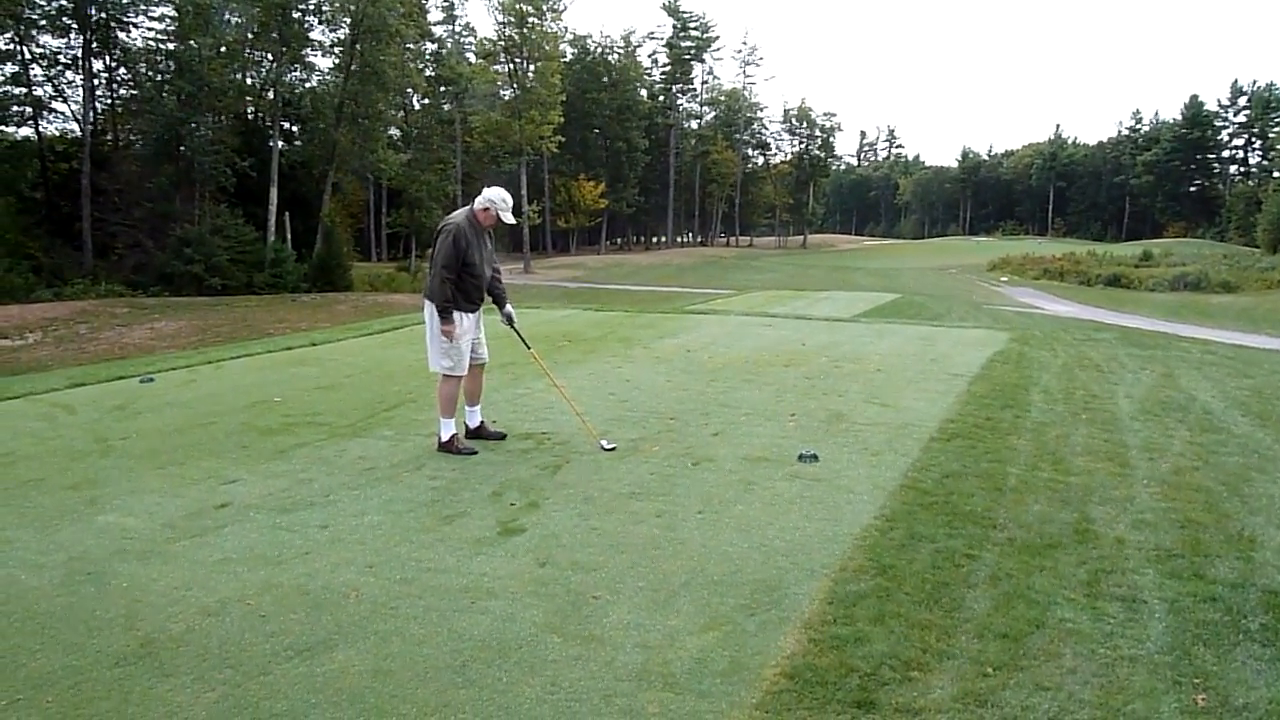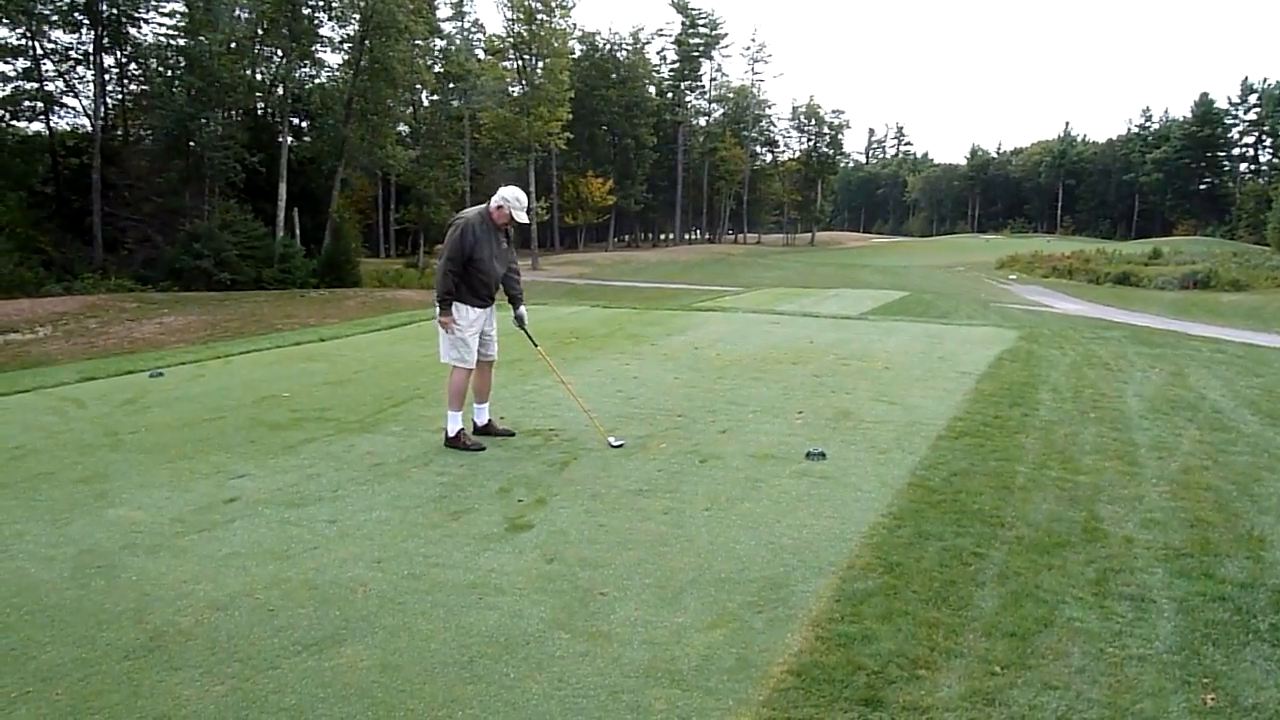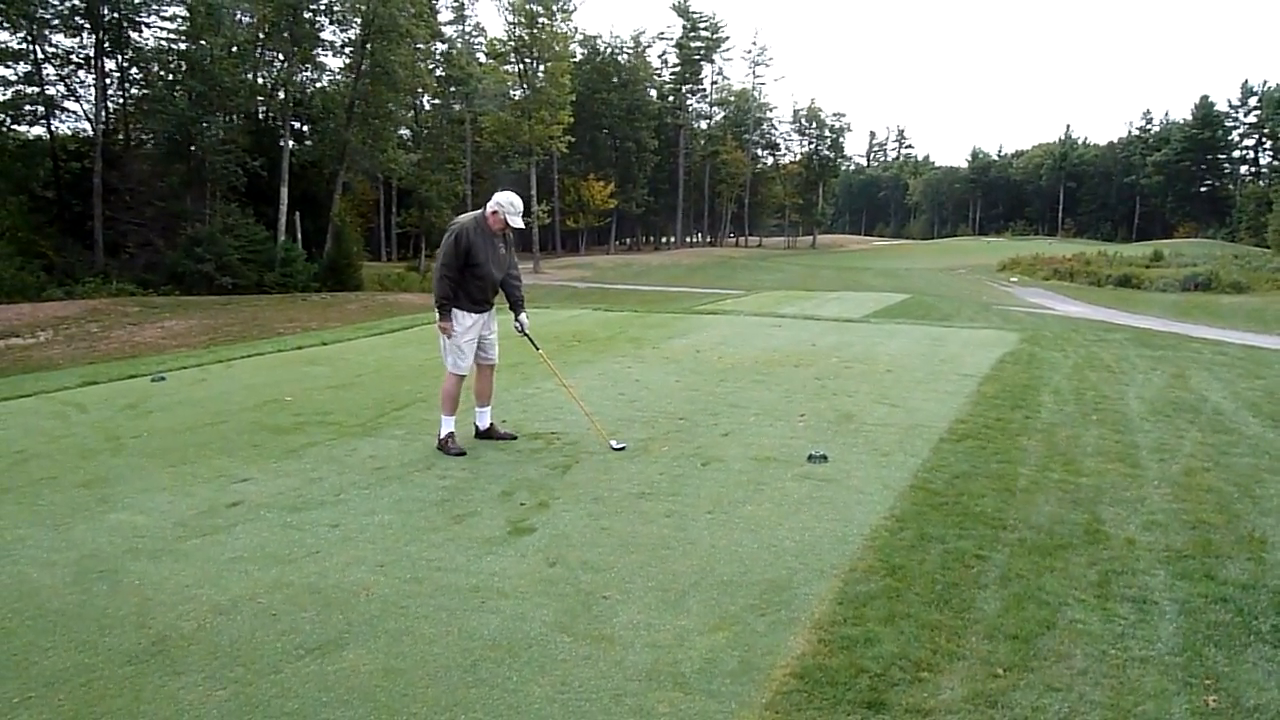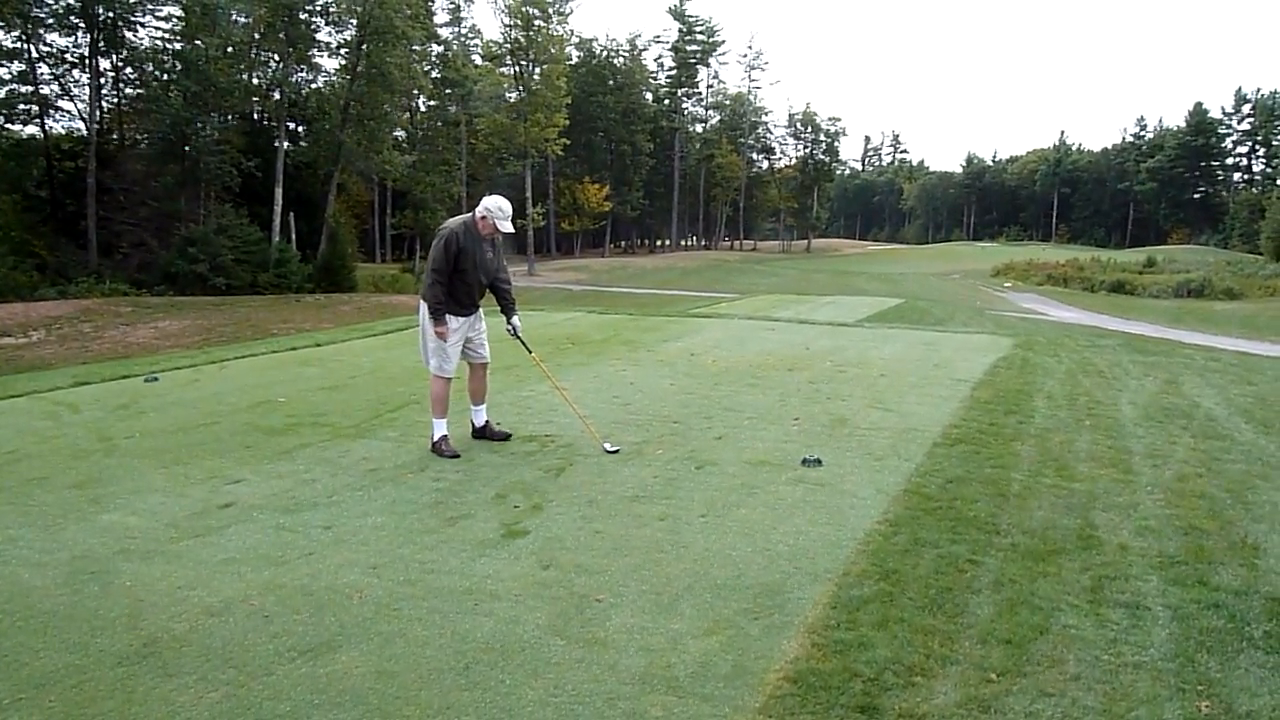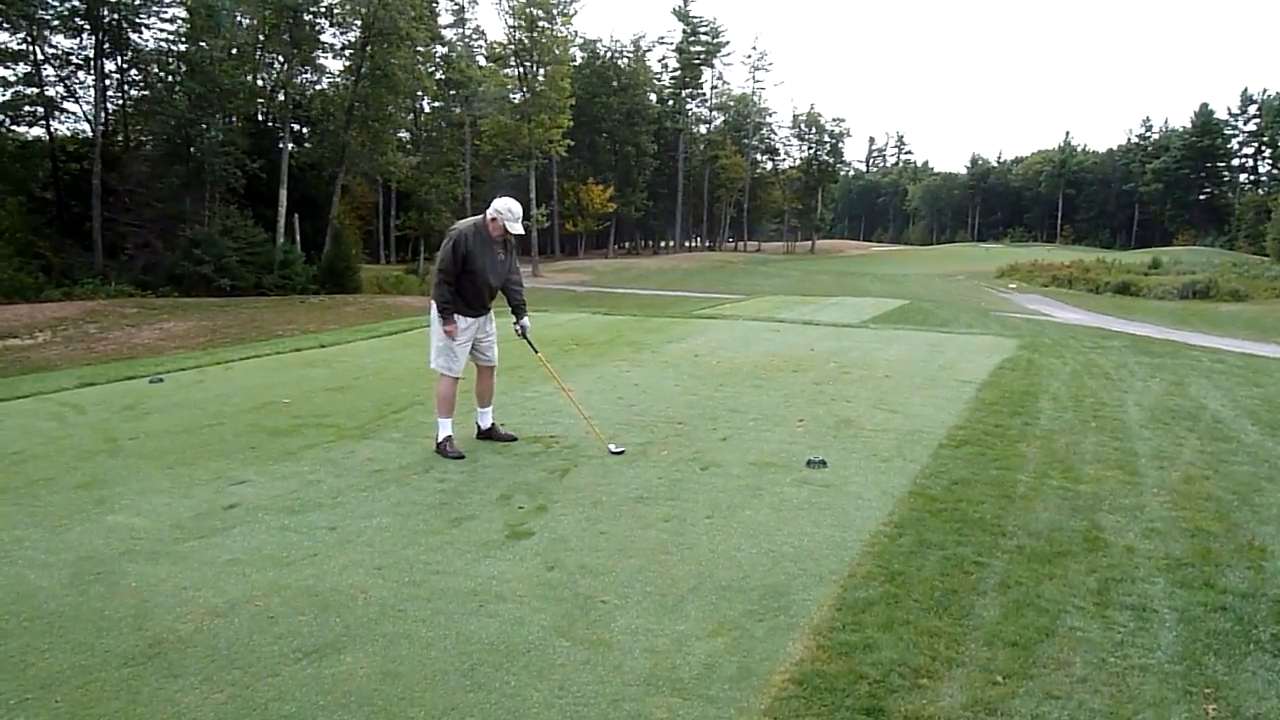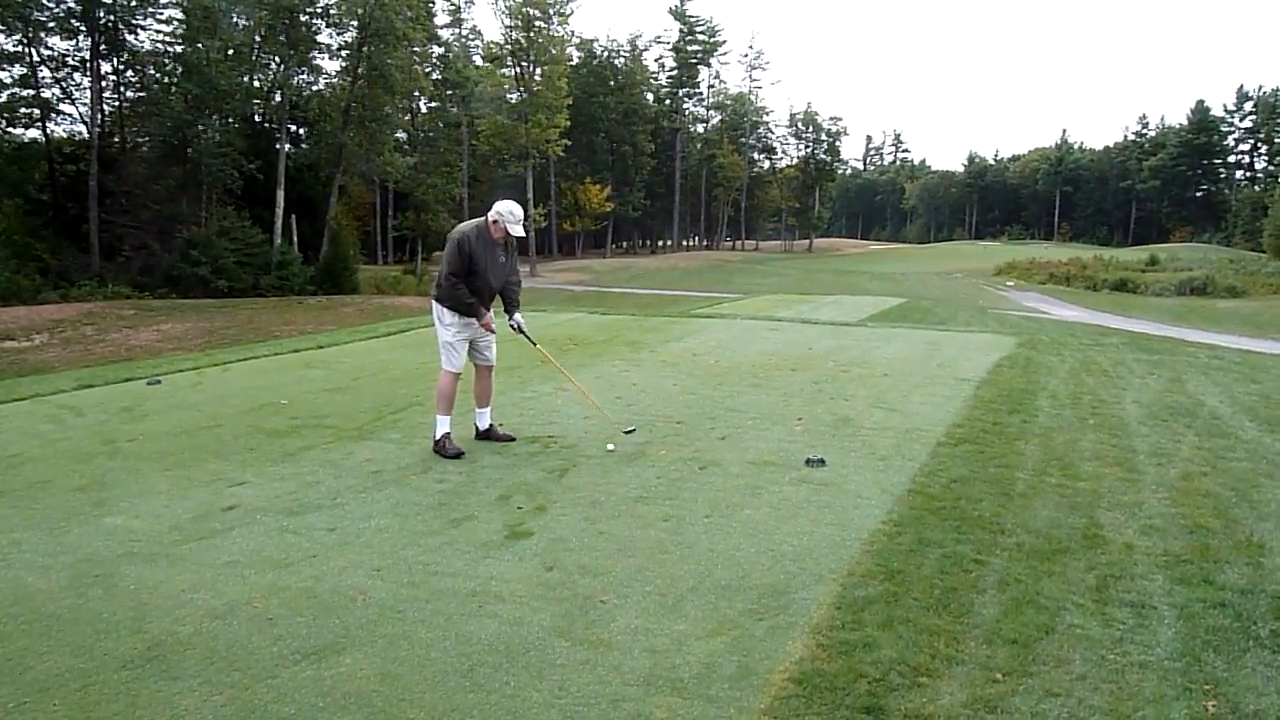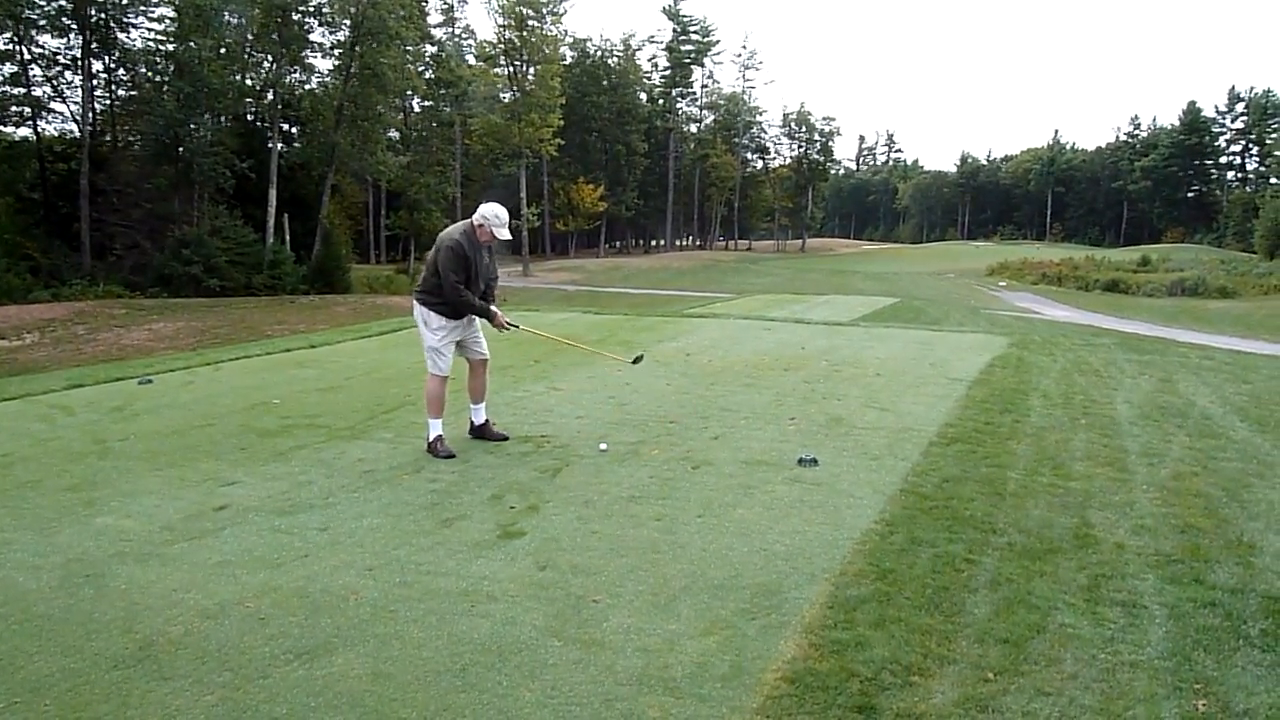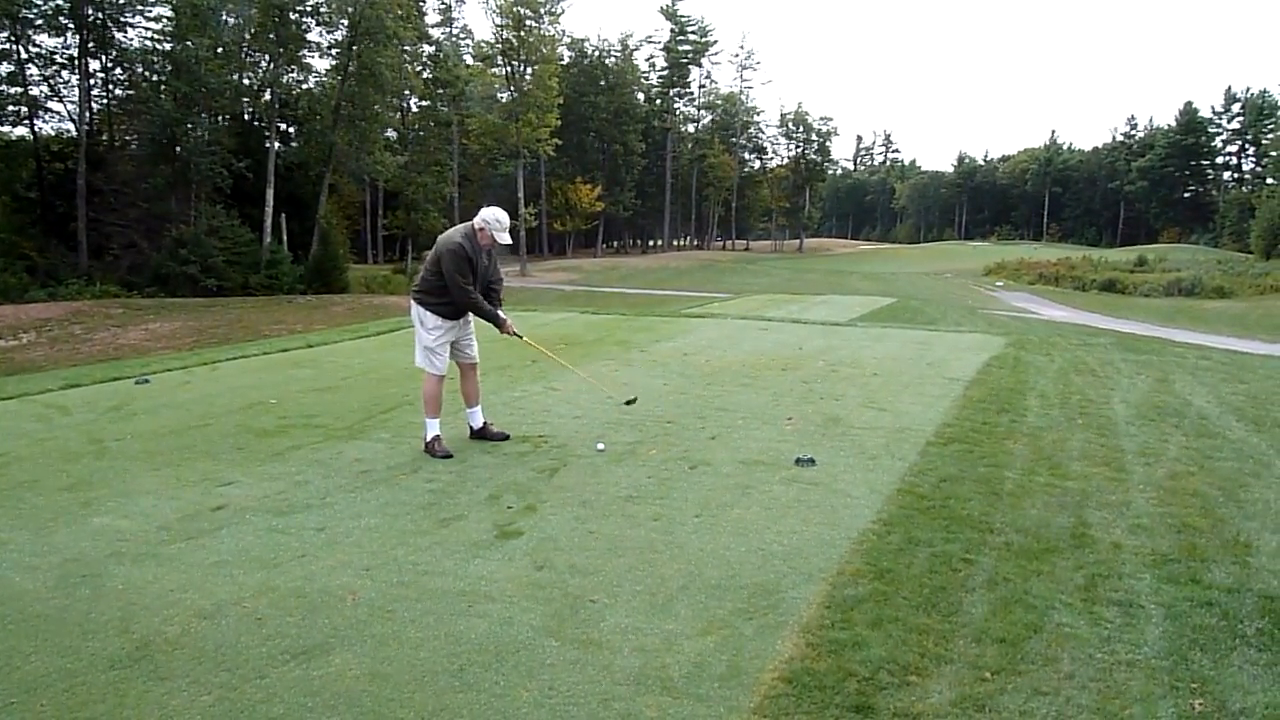
dt=0.3s
person 1, frame 1
left shoulder: (483, 229)
right shoulder: (455, 228)
left elbow: (491, 269)
right elbow: (441, 276)
left wrist: (502, 302)
right wrist: (446, 317)
left hip: (471, 309)
right hip: (451, 311)
left knee: (477, 364)
right knee: (453, 371)
left ankle: (474, 424)
right ankle: (447, 436)
person 1, frame 2
left shoulder: (504, 230)
right shoulder: (467, 224)
left elbow: (511, 268)
right elbow: (448, 267)
left wrist: (517, 302)
right wrist: (444, 308)
left hip: (486, 306)
right hip: (461, 306)
left knee: (486, 361)
right knee: (463, 365)
left ankle: (482, 421)
right ankle: (454, 431)
person 1, frame 3
left shoulder: (504, 235)
right shoulder: (462, 229)
left elbow: (510, 274)
right elbow: (444, 273)
left wrist: (519, 309)
right wrist: (444, 314)
left hip: (486, 310)
right hip: (460, 311)
left knee: (487, 365)
right knee: (458, 371)
left ankle: (484, 424)
right ankle: (446, 433)
person 1, frame 4
left shoulder: (492, 238)
right shoulder: (452, 233)
left elbow: (500, 277)
right elbow: (434, 278)
left wrist: (510, 312)
right wrist: (438, 318)
left hip: (472, 312)
right hip: (446, 313)
left knee: (480, 364)
right knee: (443, 372)
left ankle: (480, 423)
right ankle: (439, 436)
person 1, frame 5
left shoulder: (505, 240)
right shoulder: (462, 235)
left elbow: (512, 278)
right elbow: (442, 278)
left wrist: (520, 312)
right wrist: (447, 317)
left hip: (483, 313)
right hip: (455, 314)
left knee: (488, 367)
right knee: (450, 373)
left ankle: (485, 425)
right ankle: (444, 436)
person 1, frame 6
left shoulder: (507, 241)
right shoulder: (463, 237)
left elbow: (511, 278)
right elbow: (450, 281)
left wrist: (513, 310)
right wrist: (479, 312)
left hip: (482, 313)
right hip: (453, 311)
left knee: (486, 367)
right knee: (452, 369)
left ankle: (484, 426)
right ankle: (442, 435)
person 1, frame 7
left shoulder: (485, 240)
right shoulder: (452, 243)
left elbow: (490, 276)
right elbow: (454, 291)
left wrist: (490, 305)
right wrist: (488, 314)
left hip: (465, 311)
right hip: (437, 311)
left knee: (480, 360)
right knee: (439, 372)
left ankle: (479, 422)
right ankle: (434, 436)
person 1, frame 8
left shoulder: (484, 243)
right shoulder: (454, 246)
left elbow: (493, 279)
right elbow: (465, 294)
left wrist: (498, 311)
right wrist: (497, 320)
left hip: (460, 313)
right hip: (433, 312)
left knee: (470, 365)
right knee: (435, 372)
left ankle: (477, 424)
right ankle: (432, 436)
